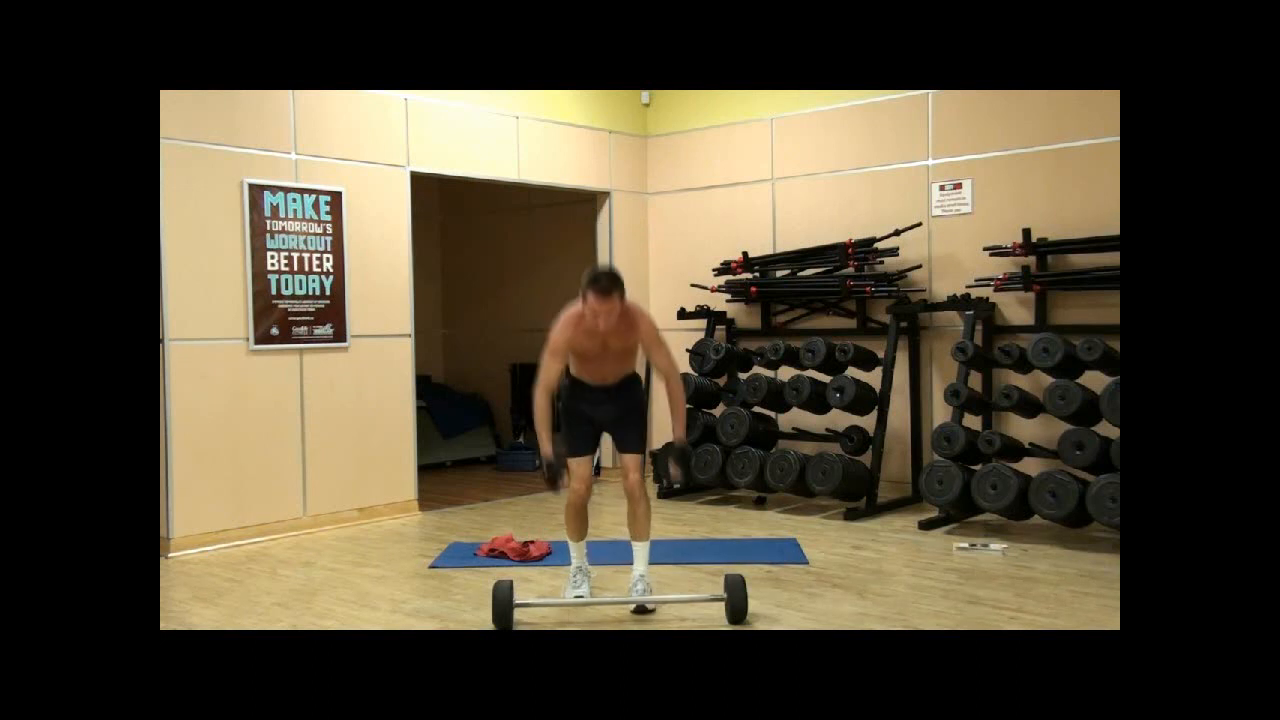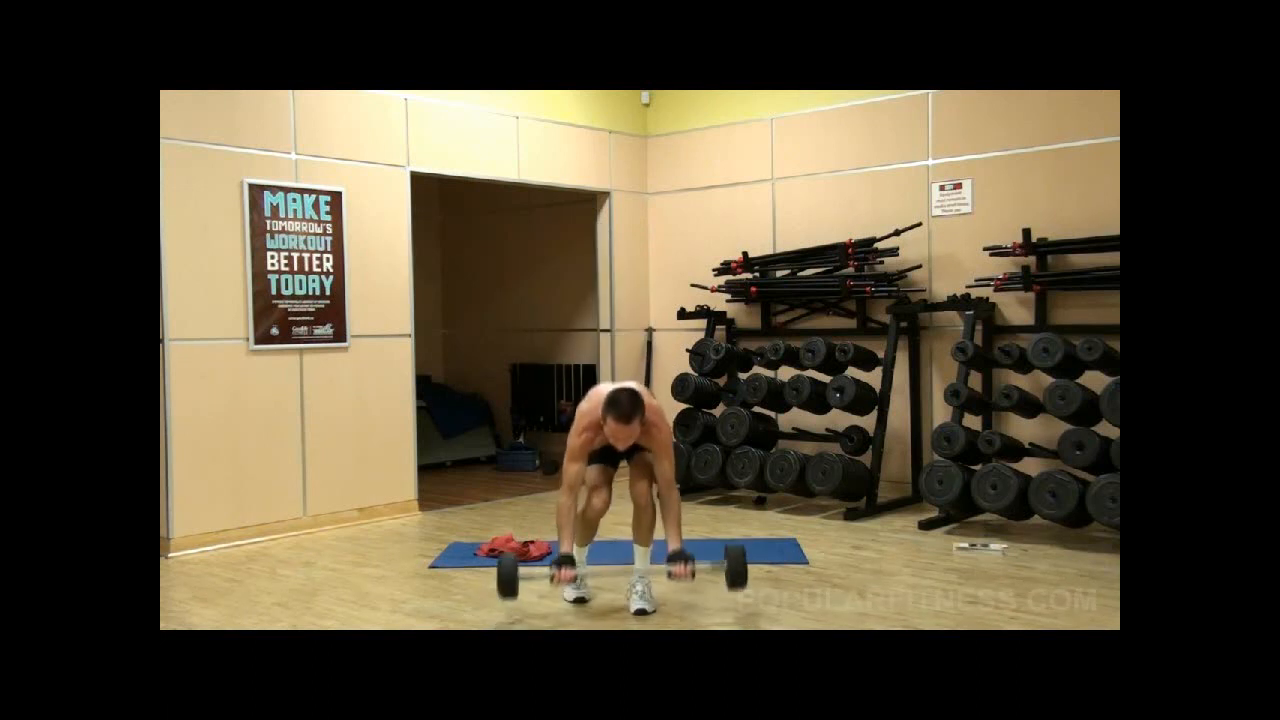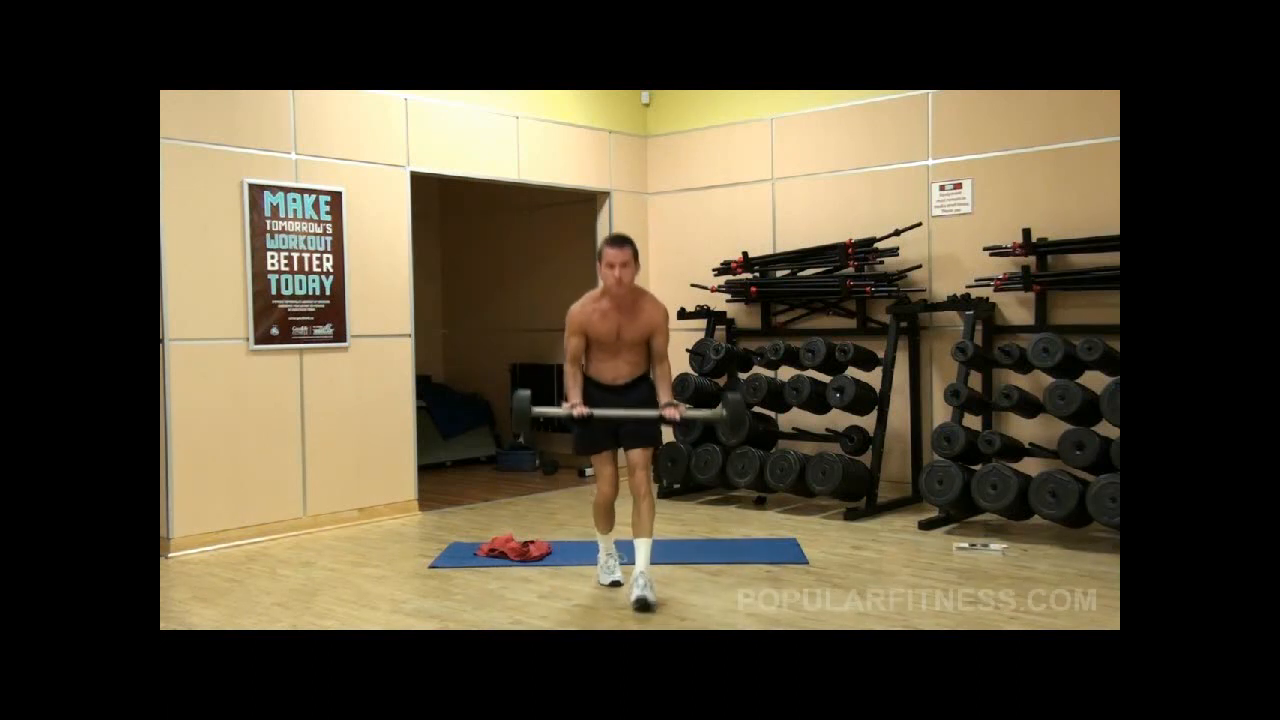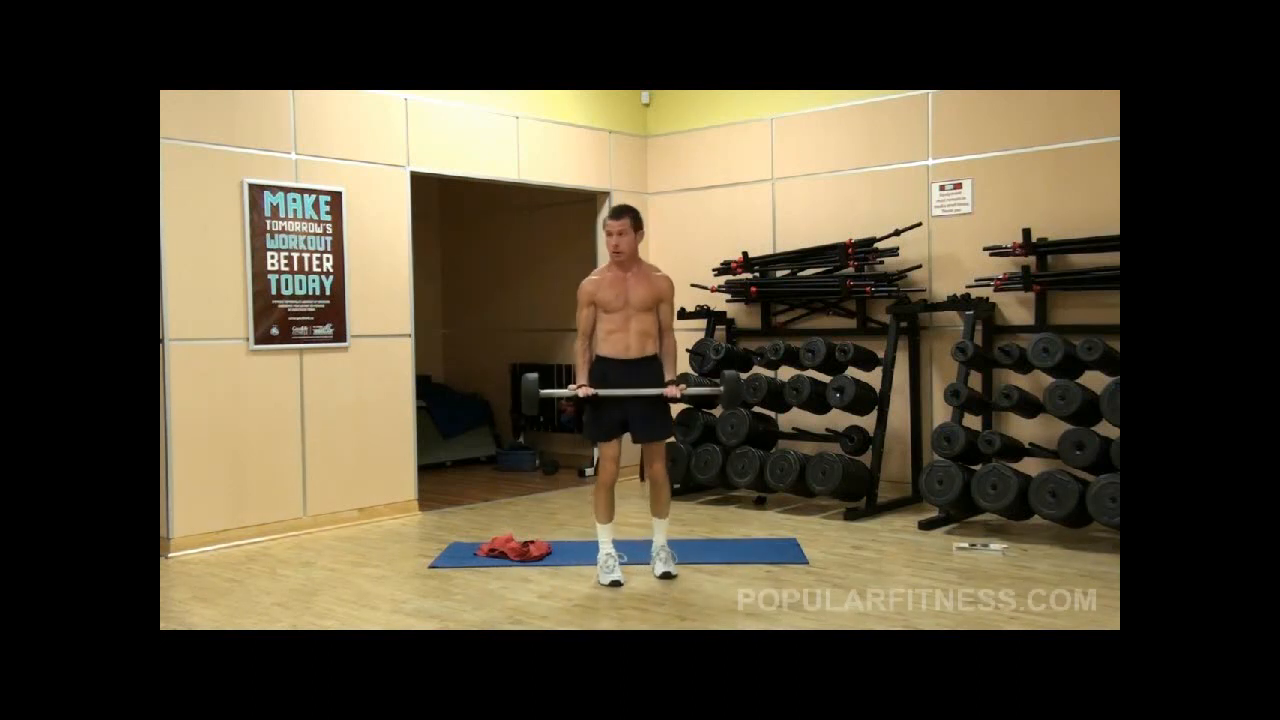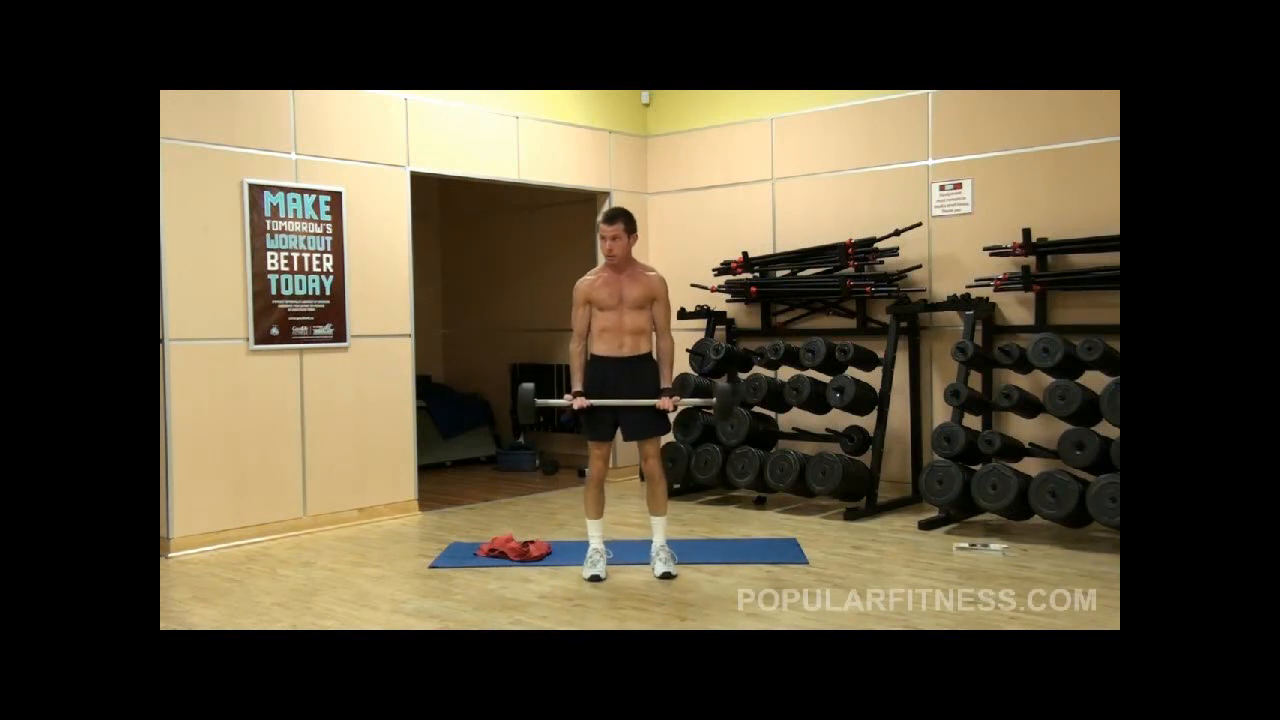
dt=0.7s
person 1, frame 1
left shoulder: (639, 322)
right shoulder: (567, 325)
left elbow: (671, 376)
right elbow: (543, 389)
left wrist: (680, 439)
right wrist: (547, 452)
left hip: (626, 391)
right hip: (581, 394)
left knee: (633, 482)
right knee: (579, 487)
left ankle: (640, 574)
right ankle: (578, 568)
person 1, frame 2
left shoulder: (657, 426)
right shoulder: (584, 426)
left elbow: (667, 487)
right elbow: (568, 492)
left wrist: (676, 549)
right wrist: (565, 554)
left hip: (642, 441)
right hip: (598, 441)
left knee: (643, 493)
right knee: (598, 500)
left ankle: (640, 577)
right ankle: (576, 567)
person 1, frame 3
left shoulder: (654, 311)
right shoulder: (581, 312)
left elbow: (659, 360)
right elbow: (573, 362)
left wrist: (667, 400)
right wrist: (574, 400)
left hip: (638, 393)
right hip: (596, 395)
left knee: (641, 481)
right knee: (607, 488)
left ankle: (641, 572)
right ankle: (607, 554)
person 1, frame 4
left shoulder: (660, 282)
right shoulder: (592, 285)
left elbow: (667, 335)
right elbow: (583, 339)
left wrist: (671, 378)
right wrist: (582, 380)
left hip: (648, 374)
right hip: (606, 374)
left knee: (656, 467)
right knee: (607, 470)
left ankle: (660, 545)
right ankle: (606, 552)
person 1, frame 5
left shoulder: (653, 281)
right shoulder: (586, 285)
left elbow: (664, 336)
right elbow: (578, 340)
left wrist: (667, 387)
right wrist: (577, 388)
left hip: (641, 371)
right hip: (601, 372)
left knee: (652, 462)
right knee: (597, 464)
left ankle: (659, 545)
right ankle: (596, 547)
